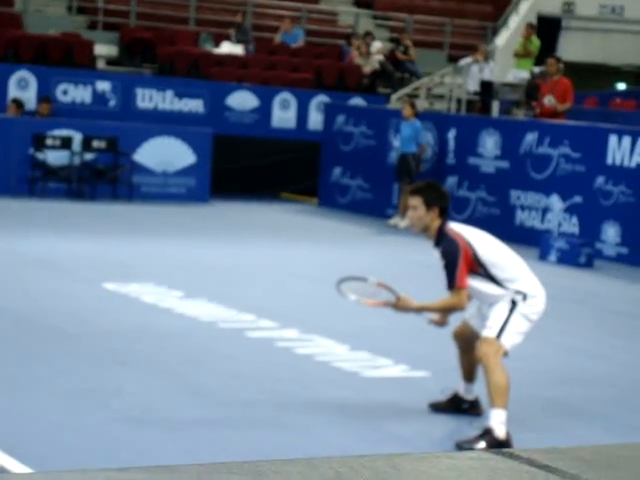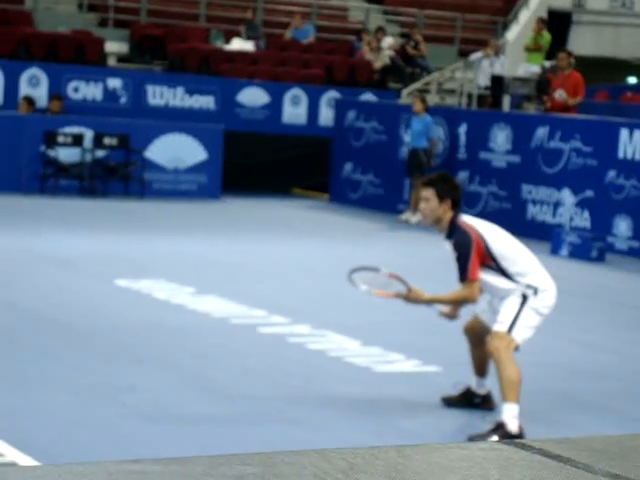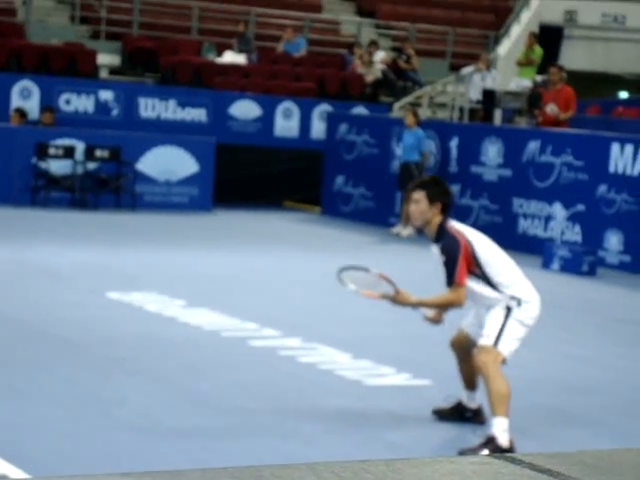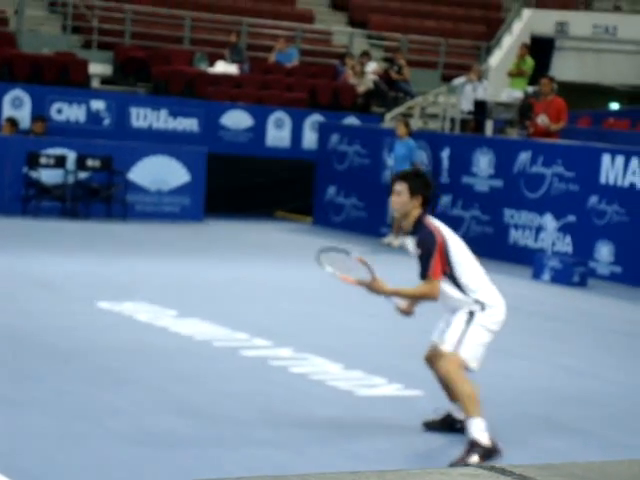
dt=0.3s
person 1, frame 1
left shoulder: (451, 244)
right shoulder: (450, 234)
left elbow: (459, 301)
right elbow: (465, 289)
left wrist: (414, 306)
right wrist: (446, 312)
left hip: (522, 296)
right hip: (502, 293)
left knee: (487, 350)
right knee: (463, 336)
left ankle: (498, 433)
right ankle: (466, 399)
person 1, frame 2
left shoulder: (463, 236)
right shoulder: (460, 228)
left elbow: (471, 293)
right elbow: (476, 282)
left wrist: (426, 299)
right wrist: (456, 305)
left hip: (533, 290)
right hip: (513, 287)
left knee: (498, 345)
right knee: (474, 330)
left ankle: (511, 426)
right ankle: (479, 393)
person 1, frame 3
left shoulder: (451, 241)
right shoulder: (446, 234)
left elbow: (457, 297)
right elbow: (460, 288)
left wrist: (413, 302)
right wrist: (441, 309)
left hip: (515, 302)
right hip: (496, 300)
left knee: (486, 360)
right knee: (461, 344)
left ankle: (501, 440)
right ankle: (470, 407)
person 1, frame 4
left shoulder: (427, 235)
right shoulder: (421, 231)
left elbow: (432, 291)
right elbow: (435, 283)
left wrist: (387, 291)
right wrist: (412, 301)
left hip: (482, 307)
right hip: (467, 306)
left knee: (448, 365)
right knee: (434, 357)
left ankle: (481, 442)
right ankle: (459, 418)
person 2, frame 1
left shoulder: (417, 125)
right shoulder: (402, 123)
left elbow: (421, 144)
left wrist: (418, 159)
right wrist: (401, 154)
left hip: (412, 157)
right hip: (402, 156)
left knee: (409, 188)
right knee: (402, 187)
left ankle: (408, 217)
right ankle: (400, 215)
person 2, frame 2
left shoulder: (427, 120)
right shoulder: (413, 118)
left elbow: (432, 139)
left wrist: (429, 155)
right wrist: (411, 149)
left hip: (422, 152)
right hip: (413, 151)
left knee: (420, 183)
right knee: (414, 183)
left ankle: (419, 212)
right ankle: (411, 210)
person 2, frame 3
left shoulder: (419, 133)
right shoulder: (405, 132)
left elbow: (424, 153)
left wrist: (421, 169)
right wrist: (401, 163)
left hip: (414, 165)
right hip: (404, 165)
right knee: (405, 196)
left ankle: (410, 226)
right ankle: (402, 224)
person 2, frame 4
left shoulder: (411, 144)
right shoulder: (396, 142)
left elbow: (415, 163)
right wrist: (393, 173)
left ankle: (401, 235)
right ankle: (394, 234)
